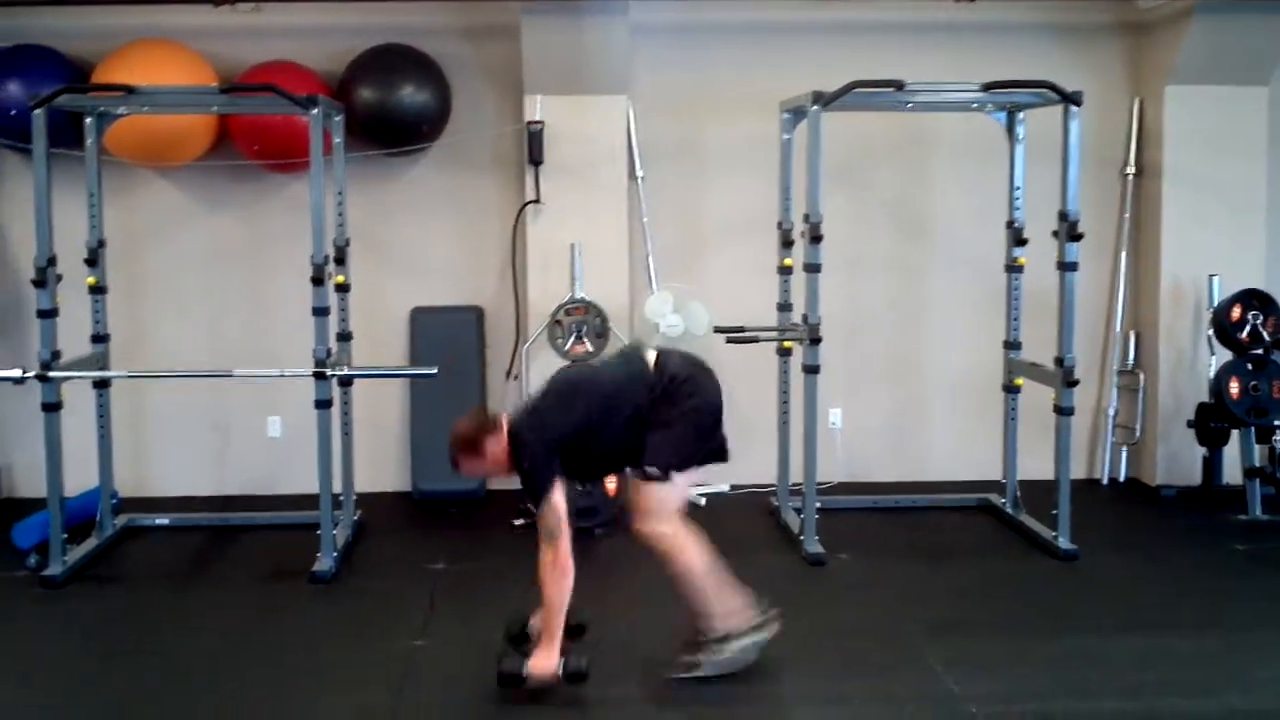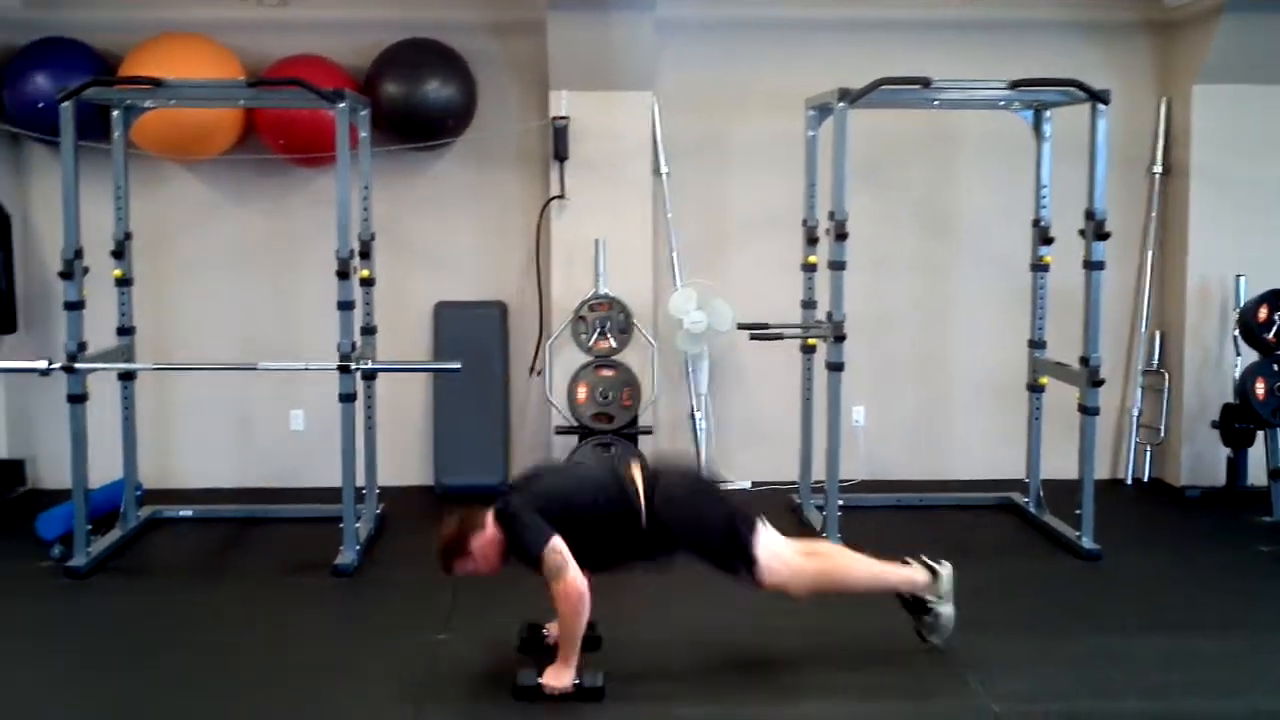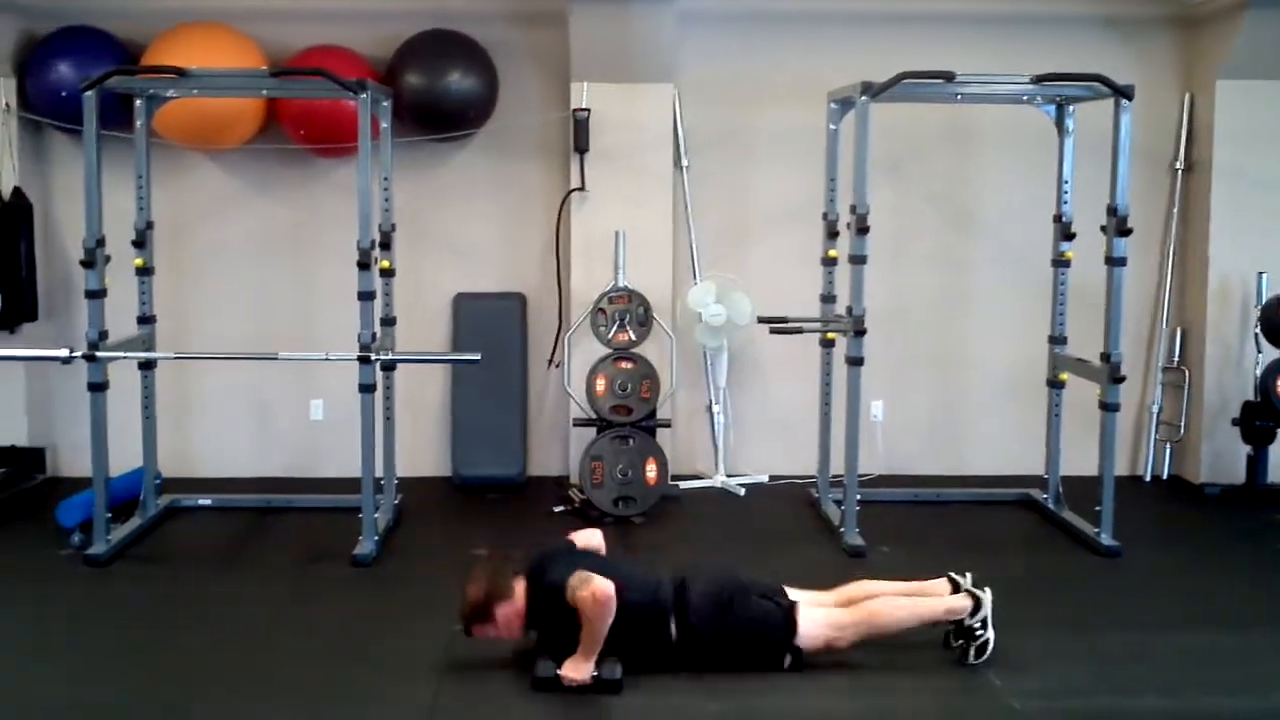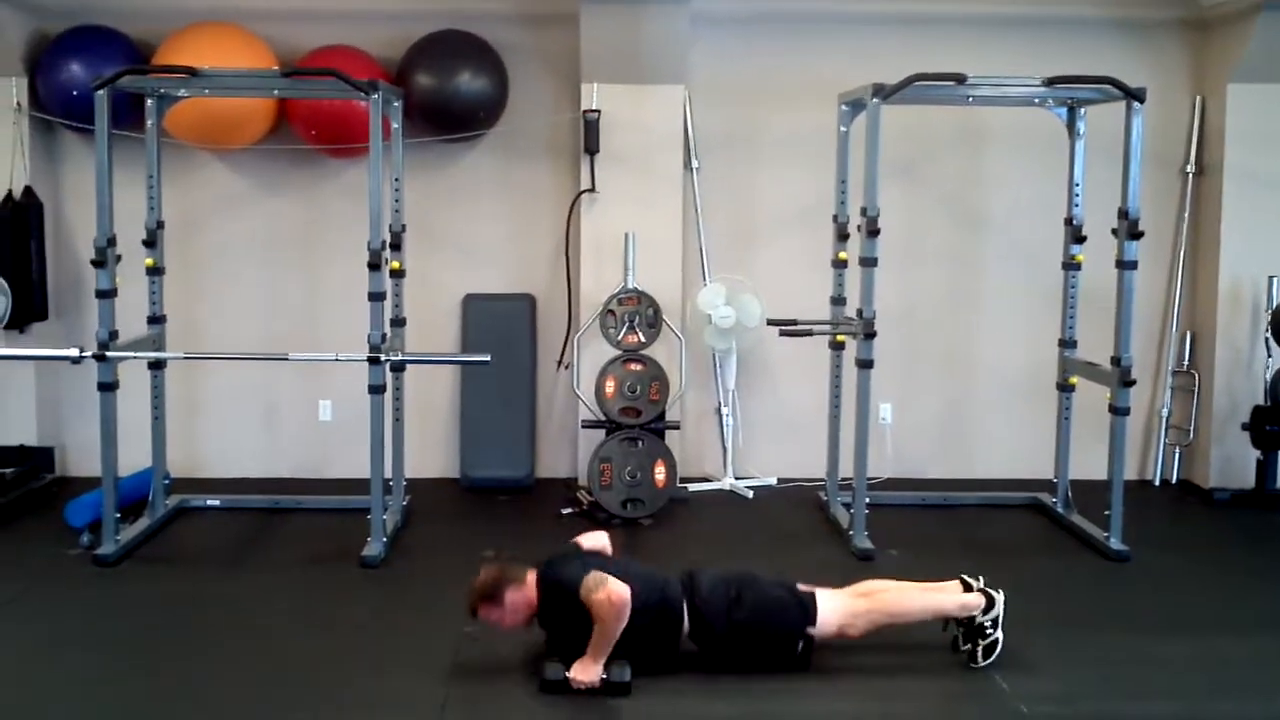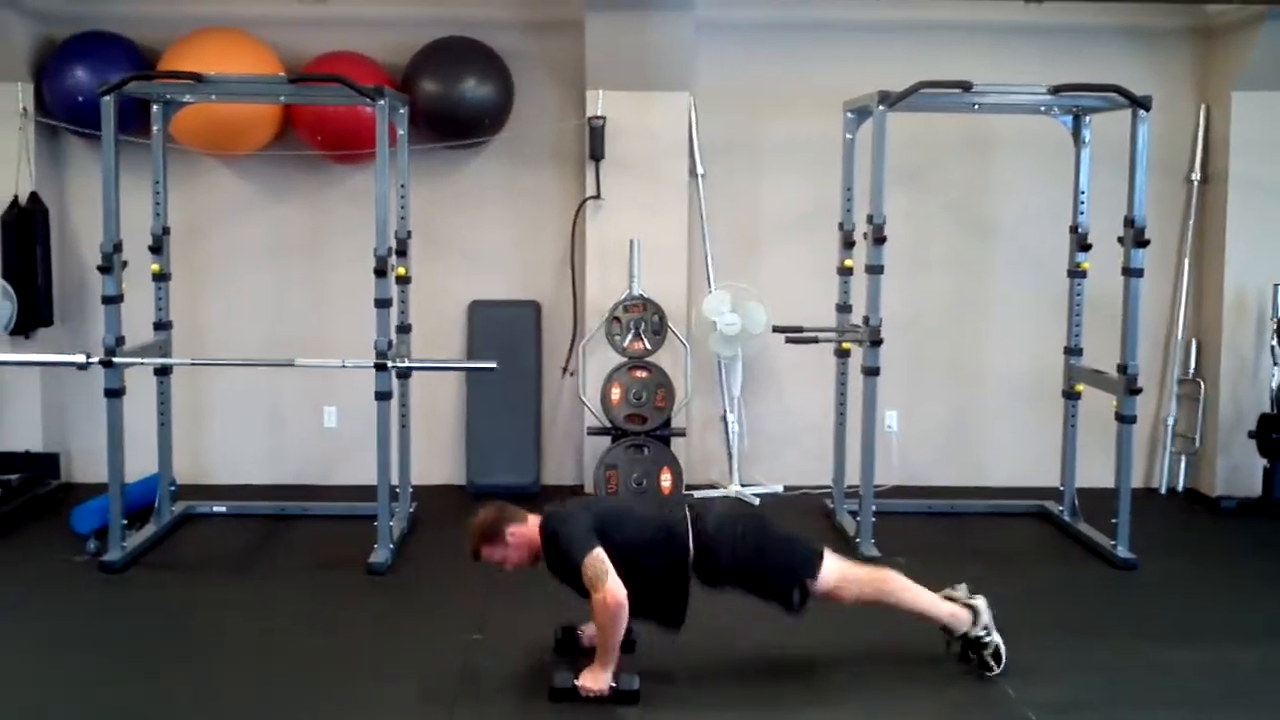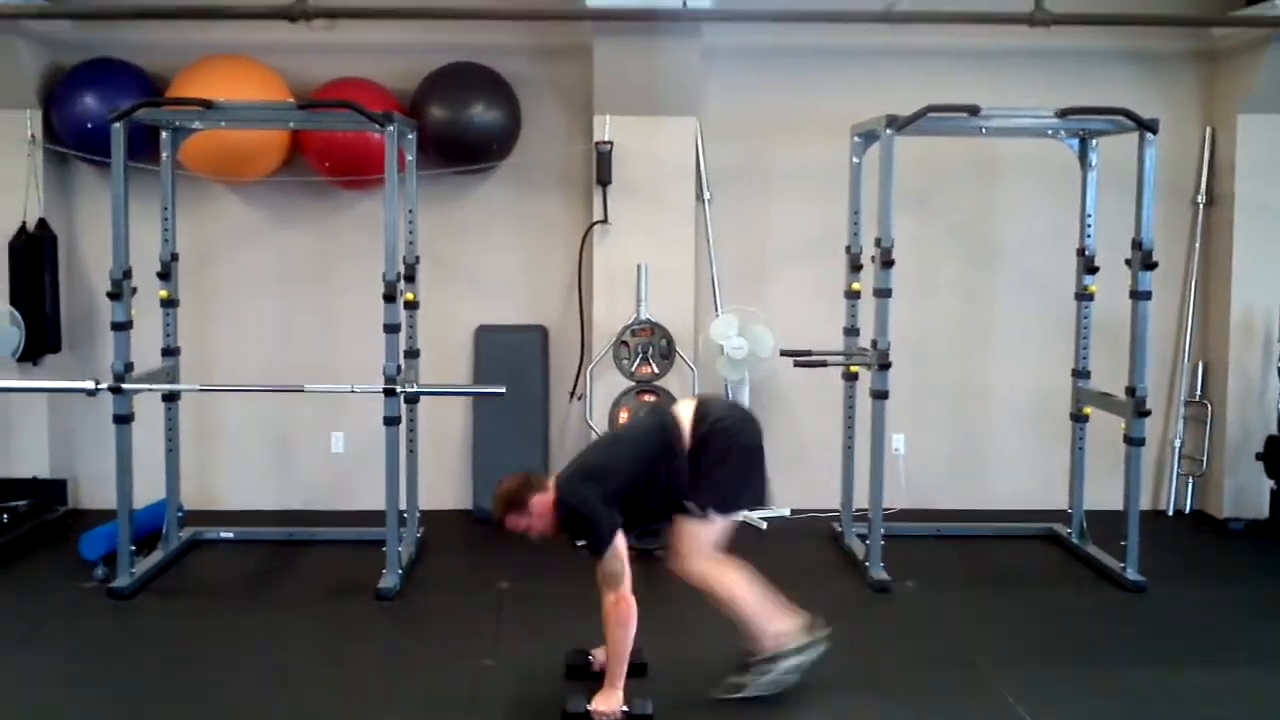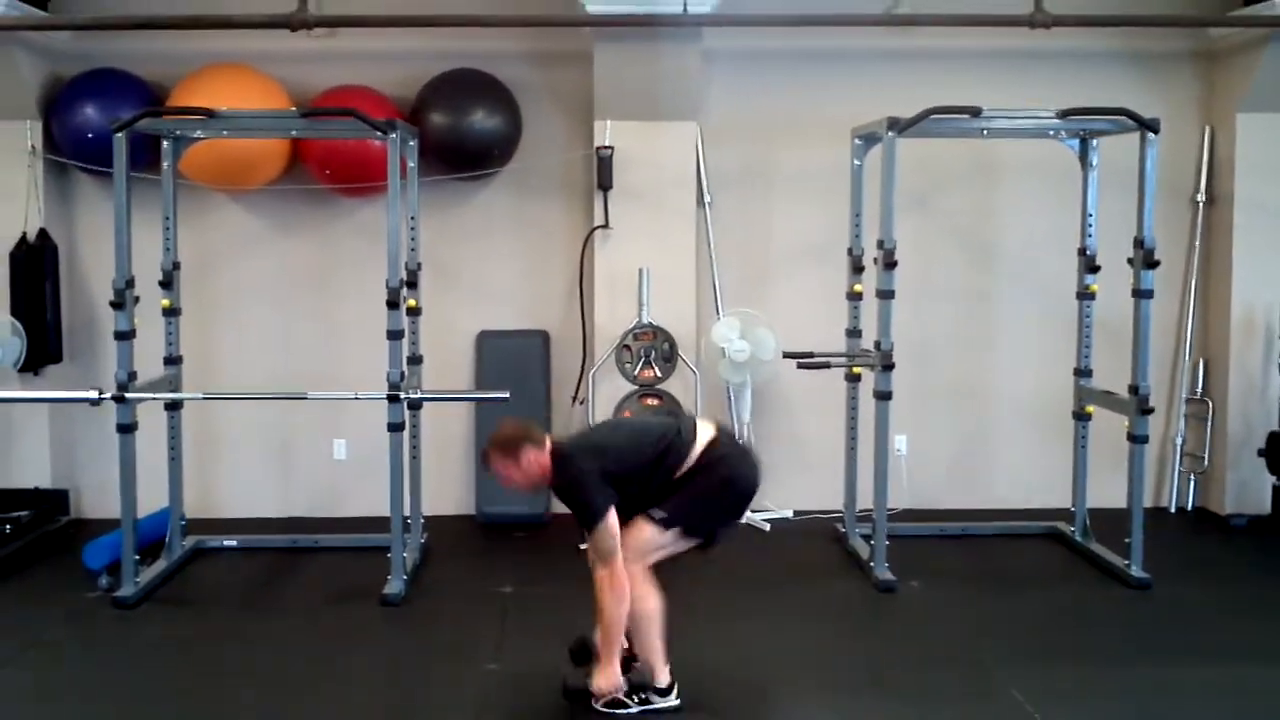
dt=0.2s
person 1, frame 1
left shoulder: (530, 444)
right shoulder: (528, 434)
left elbow: (558, 548)
right elbow: (554, 534)
left wrist: (549, 643)
right wrist: (552, 611)
left hip: (679, 391)
left knee: (651, 522)
right knee: (657, 515)
left ankle: (731, 627)
right ankle: (735, 615)
person 1, frame 2
left shoulder: (516, 522)
right shoulder: (520, 506)
left elbow: (574, 590)
left wrist: (564, 663)
right wrist: (568, 620)
left hip: (665, 505)
right hip: (658, 492)
left knee: (783, 570)
right knee: (783, 556)
left ankle: (920, 581)
right ankle: (913, 573)
person 1, frame 3
left shoulder: (545, 589)
right shoulder: (544, 568)
left elbow: (600, 595)
right elbow: (593, 535)
left wrist: (584, 658)
left hip: (699, 625)
right hip: (692, 603)
left knee: (838, 630)
right knee: (830, 601)
left ankle: (965, 607)
right ankle: (950, 588)
person 1, frame 4
left shoulder: (558, 581)
right shoulder: (558, 566)
left elbow: (616, 597)
right elbow: (600, 540)
left wrist: (593, 659)
right wrist: (595, 626)
left hip: (714, 611)
right hip: (706, 593)
left knee: (847, 618)
right knee: (841, 602)
left ankle: (976, 606)
right ankle: (962, 591)
person 1, frame 5
left shoulder: (560, 533)
right shoulder: (560, 520)
left elbow: (612, 596)
left wrist: (602, 667)
right wrist: (604, 626)
left hip: (717, 539)
right hip: (708, 527)
left knee: (840, 582)
right knee: (836, 578)
left ankle: (964, 617)
right ankle: (954, 601)
person 1, frame 6
left shoulder: (584, 504)
right shoulder: (579, 487)
left elbow: (618, 595)
right elbow: (614, 581)
left wrist: (613, 688)
right wrist: (616, 647)
left hip: (716, 435)
right hip: (703, 430)
left knee: (692, 563)
right knee: (689, 558)
left ankle: (788, 640)
right ankle: (781, 634)
person 1, frame 7
left shoulder: (577, 475)
right shoulder: (571, 460)
left elbow: (616, 572)
right elbow: (609, 557)
left wrist: (608, 663)
right wrist: (609, 636)
left hip: (721, 462)
right hip: (707, 462)
left knee: (627, 564)
right knee: (624, 559)
left ankle: (660, 686)
right ankle: (655, 671)
